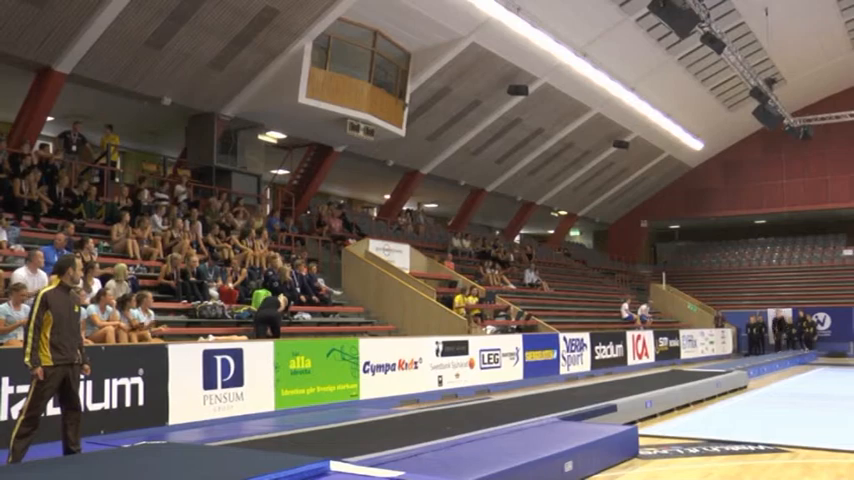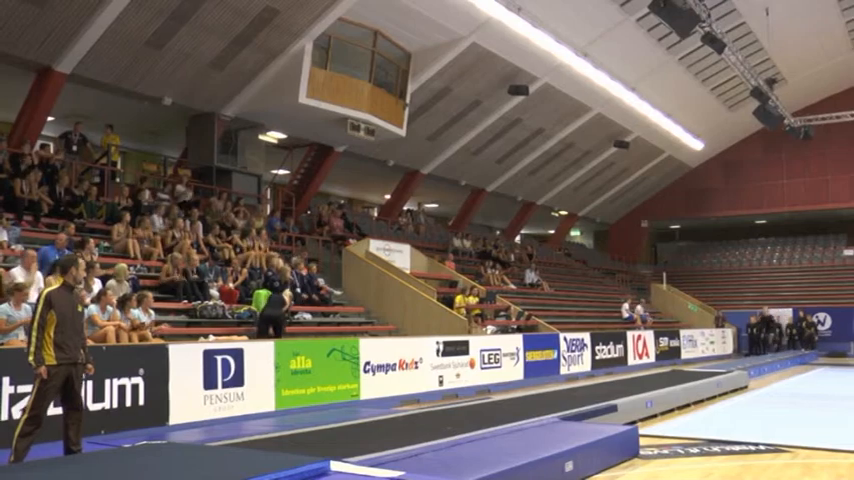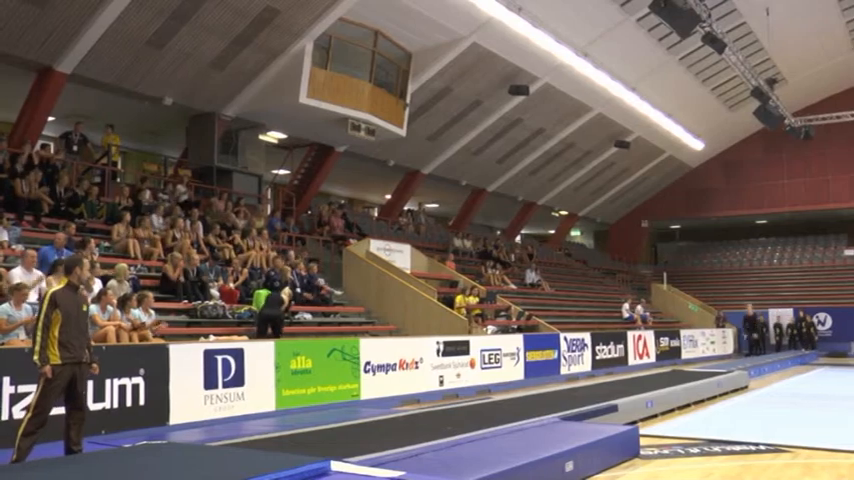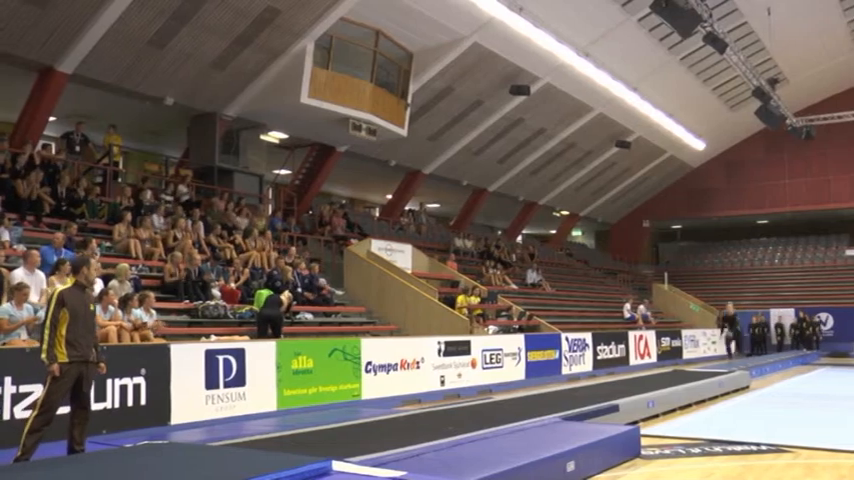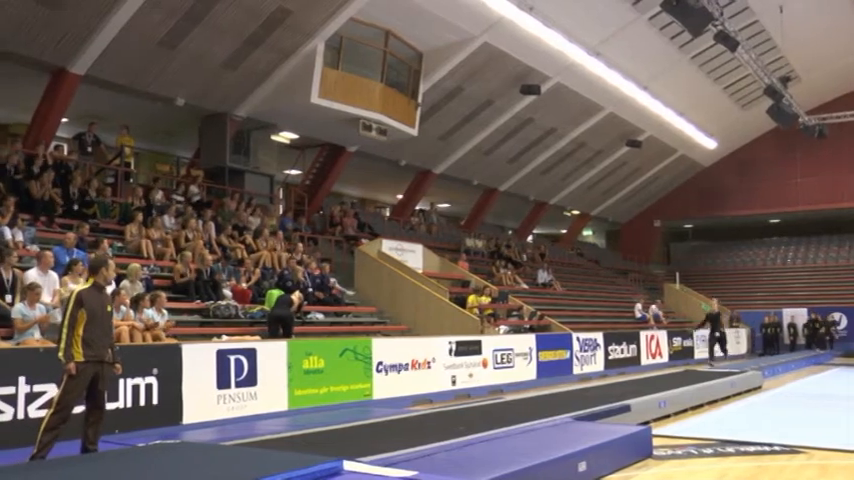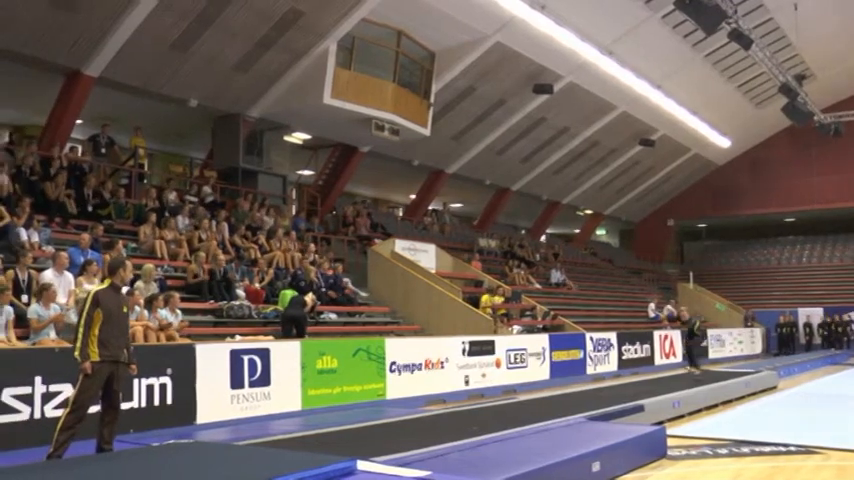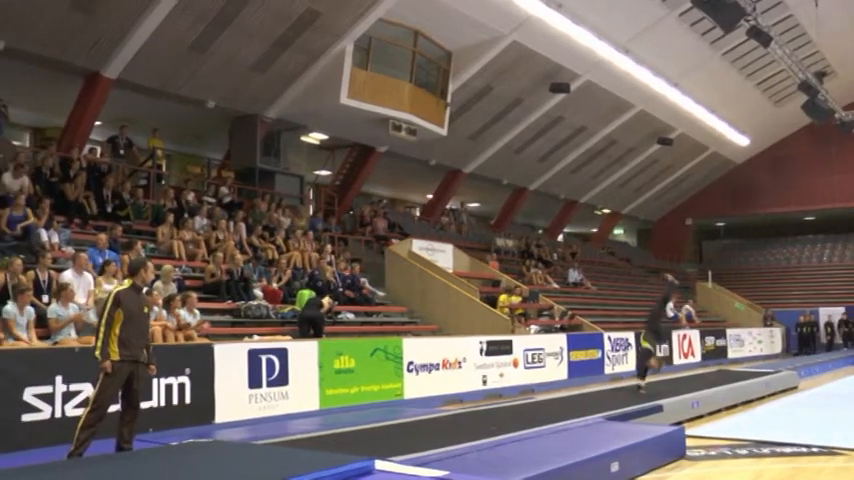
dt=0.4s
person 1, frame 1
left shoulder: (74, 299)
right shoulder: (46, 295)
right elbow: (32, 330)
left wrist: (83, 359)
right wrist: (33, 362)
left hip: (72, 365)
right hip: (49, 365)
left knee: (73, 411)
right knee: (32, 413)
left ankle: (73, 453)
right ankle: (14, 459)
person 1, frame 2
left shoulder: (77, 299)
right shoulder: (50, 295)
right elbow: (36, 329)
left wrist: (87, 359)
right wrist: (37, 361)
left hip: (75, 364)
right hip: (53, 364)
left knee: (75, 410)
right knee: (35, 413)
left ankle: (73, 453)
right ankle: (16, 458)
person 1, frame 3
left shoulder: (82, 299)
right shoulder: (55, 295)
right elbow: (41, 329)
left wrist: (91, 359)
right wrist: (42, 361)
left hip: (79, 364)
right hip: (57, 363)
left knee: (77, 410)
right knee: (39, 411)
left ankle: (74, 452)
right ankle: (18, 458)
person 1, frame 4
left shoulder: (89, 298)
right shoulder: (62, 294)
right elbow: (49, 327)
left wrist: (98, 358)
right wrist: (50, 359)
left hip: (86, 363)
right hip: (64, 362)
left knee: (82, 409)
right knee: (46, 409)
left ankle: (76, 451)
right ankle: (23, 456)
person 1, frame 5
left shoulder: (106, 299)
right shoulder: (80, 294)
right elbow: (67, 327)
left wrist: (114, 358)
right wrist: (67, 358)
left hip: (102, 362)
right hip: (81, 361)
left knee: (97, 409)
right knee: (62, 407)
left ankle: (90, 450)
right ankle: (39, 454)
person 1, frame 6
left shoulder: (123, 300)
right shoulder: (98, 294)
right elbow: (83, 326)
left wrist: (130, 359)
right wrist: (82, 357)
left hip: (118, 362)
right hip: (97, 361)
left knee: (112, 408)
right knee: (78, 407)
left ankle: (105, 449)
right ankle: (56, 453)
person 1, frame 7
left shoulder: (144, 300)
right shoulder: (119, 294)
right elbow: (104, 325)
left wrist: (149, 360)
right wrist: (103, 356)
left hip: (137, 362)
right hip: (117, 360)
left knee: (132, 407)
right knee: (99, 406)
left ankle: (124, 448)
right ankle: (76, 451)
